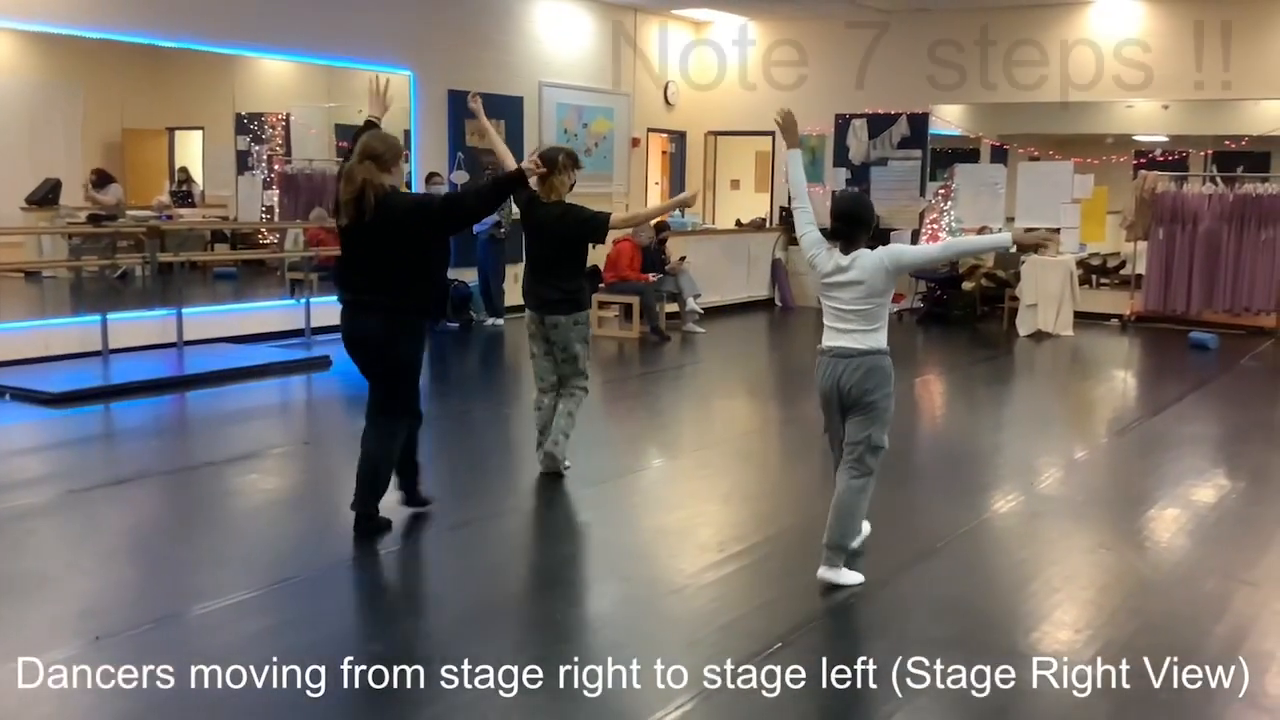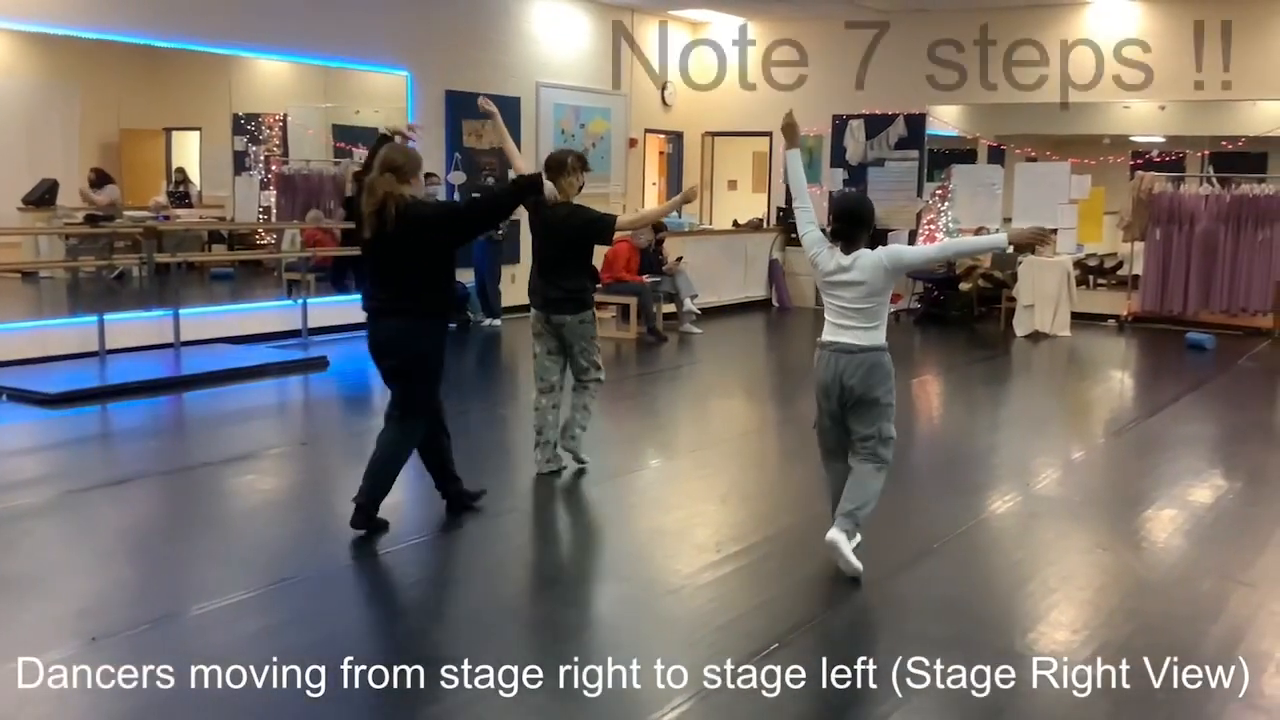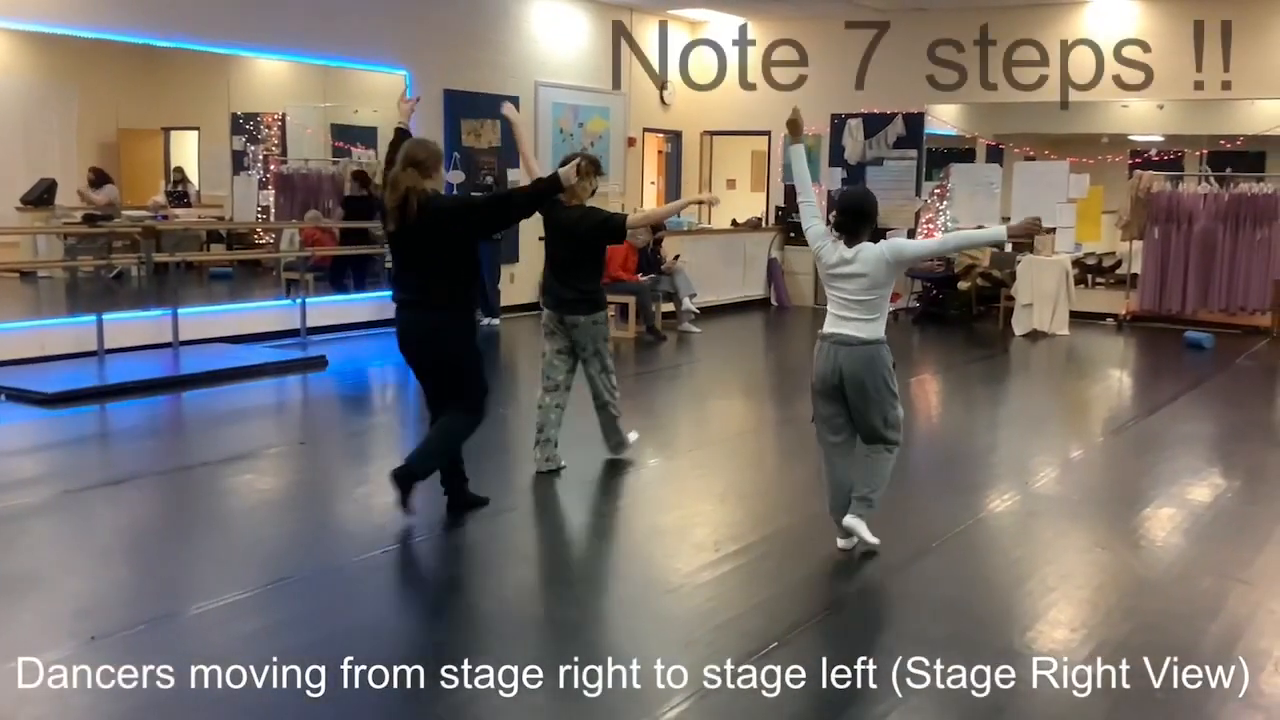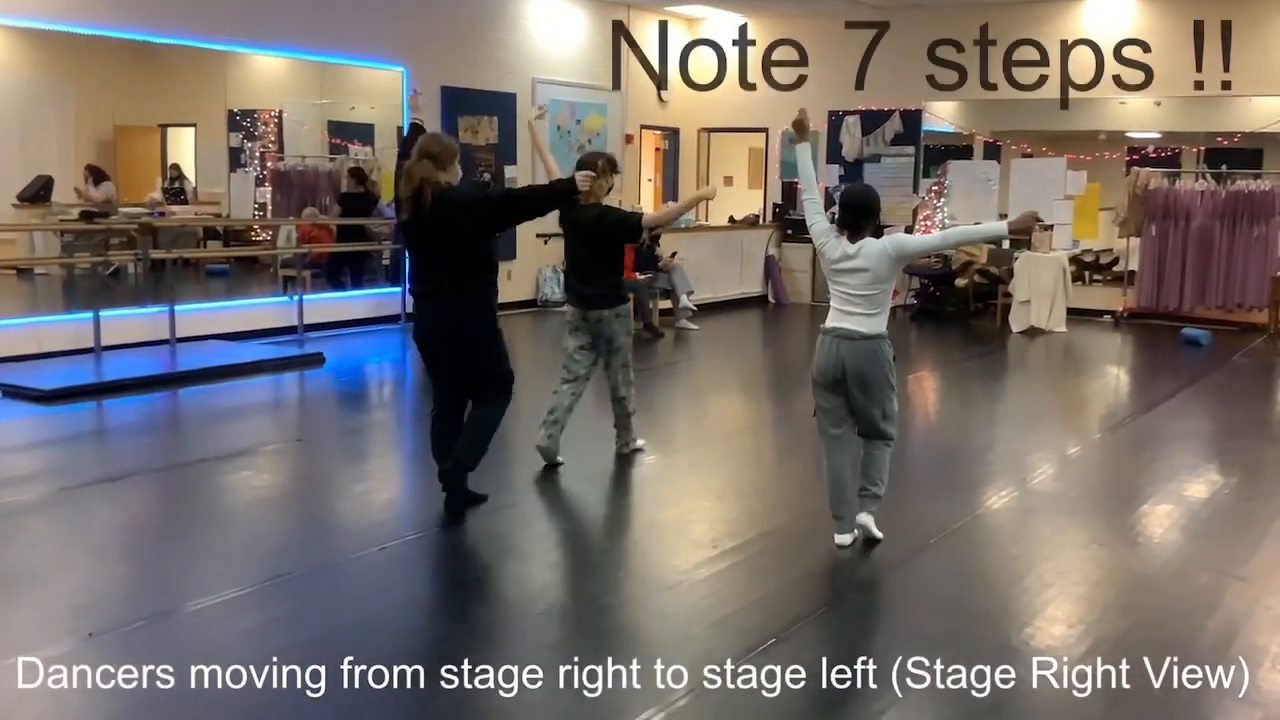
dt=0.2s
person 1, frame 1
left shoulder: (818, 257)
right shoulder: (886, 261)
left elbow: (800, 205)
right elbow: (949, 250)
left wrist: (793, 146)
right wrist: (1009, 241)
left hip: (830, 365)
right hip: (870, 368)
left knee: (844, 453)
right knee: (858, 463)
left ankle: (848, 531)
right ankle: (832, 561)
person 1, frame 2
left shoulder: (820, 257)
right shoulder: (886, 260)
left elbow: (801, 206)
right elbow: (950, 249)
left wrist: (792, 147)
right wrist: (1010, 239)
left hip: (828, 361)
right hip: (869, 365)
left knee: (835, 453)
right knee: (871, 455)
left ankle: (845, 529)
right ankle: (844, 528)
person 1, frame 3
left shoulder: (824, 249)
right shoulder: (888, 254)
left elbow: (806, 201)
right elbow: (950, 242)
left wrist: (796, 142)
right wrist: (1009, 232)
left hip: (827, 353)
right hip: (868, 355)
left knee: (835, 443)
right knee: (883, 438)
left ankle: (843, 529)
right ankle: (857, 514)
person 1, frame 4
left shoulder: (827, 246)
right shoulder: (891, 249)
left elbow: (810, 197)
right elbow: (951, 237)
left wrist: (802, 141)
right wrist: (1009, 227)
left hip: (830, 346)
right hip: (870, 349)
left knee: (835, 437)
right knee: (878, 434)
left ankle: (842, 525)
right ankle: (866, 508)
person 2, frame 1
left shoulder: (349, 203)
right shoulder: (408, 209)
left elbow: (353, 154)
right elbow: (469, 205)
left wrist: (373, 119)
right wrist: (517, 176)
left hip: (358, 321)
right hip: (395, 325)
left knee: (401, 403)
right knee: (389, 411)
left ankle: (409, 487)
right ankle: (367, 511)
person 2, frame 2
left shoulder: (374, 215)
right shoulder: (429, 216)
left elbow: (375, 174)
right elbow: (484, 208)
left wrist: (391, 139)
right wrist: (534, 183)
left hip: (383, 328)
right hip: (419, 330)
left knee: (426, 410)
right knee: (405, 420)
left ankle: (453, 491)
right ankle: (366, 508)
person 2, frame 3
left shoulder: (395, 209)
right shoulder: (451, 211)
left elbow: (394, 165)
right elbow: (507, 205)
left wrist: (402, 127)
right wrist: (555, 182)
left hip: (410, 322)
right hip: (447, 323)
left knee: (443, 404)
right knee: (467, 406)
left ankle: (457, 490)
right ankle: (411, 471)
person 2, frame 4
left shoulder: (409, 203)
right shoulder: (467, 203)
left elbow: (409, 163)
right elbow: (521, 201)
left wrist: (416, 125)
right wrist: (570, 186)
left hip: (428, 316)
right hip: (469, 315)
left knee: (446, 400)
right knee: (495, 389)
left ankle: (455, 488)
right ankle: (456, 467)
person 3, frame 1
left shoulder: (528, 205)
right shoulder: (575, 217)
left elbow: (507, 162)
right elbow: (629, 219)
left wrist: (482, 118)
right wrist: (675, 204)
left hip: (537, 310)
right hip: (570, 312)
left knee: (545, 384)
right knee: (575, 382)
left ankle: (547, 455)
right ankle: (554, 445)
person 3, frame 2
left shoulder: (537, 207)
right shoulder: (582, 218)
left elbow: (516, 162)
right elbow: (635, 221)
left wrist: (496, 118)
right wrist: (678, 202)
left hip: (542, 310)
right hip: (576, 311)
left knee: (546, 383)
right knee: (589, 375)
left ankle: (546, 456)
right ankle: (573, 436)
person 3, frame 3
left shoulder: (551, 210)
right shoulder: (596, 220)
left elbow: (530, 166)
right elbow: (645, 219)
left wrist: (515, 122)
right wrist: (689, 201)
left hip: (553, 311)
right hip: (588, 313)
left knee: (553, 383)
right knee: (602, 380)
left ankle: (545, 454)
right ankle: (616, 442)
person 3, frame 4
left shoulder: (569, 210)
right shoulder: (612, 220)
left elbow: (549, 167)
right elbow: (660, 218)
left wrist: (534, 129)
right wrist: (700, 197)
left hip: (578, 308)
right hip: (611, 308)
left knee: (573, 376)
right knee: (619, 375)
left ankle: (549, 438)
right ankle: (626, 440)
